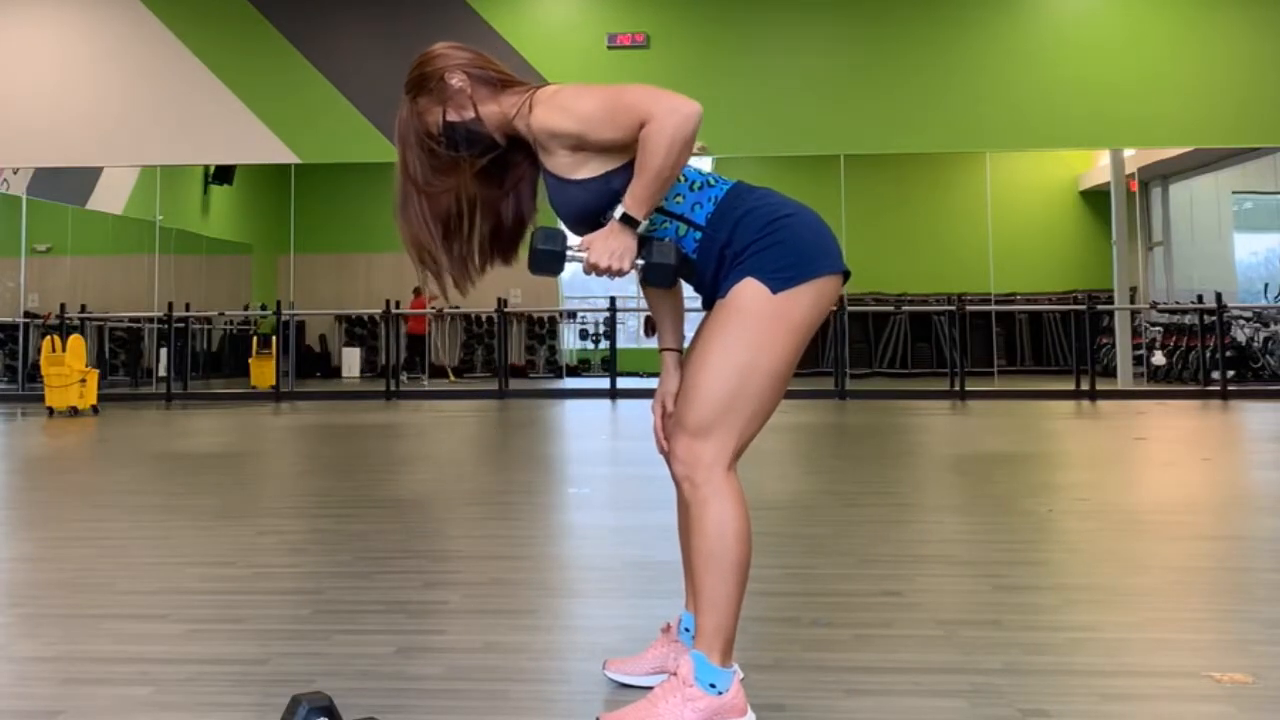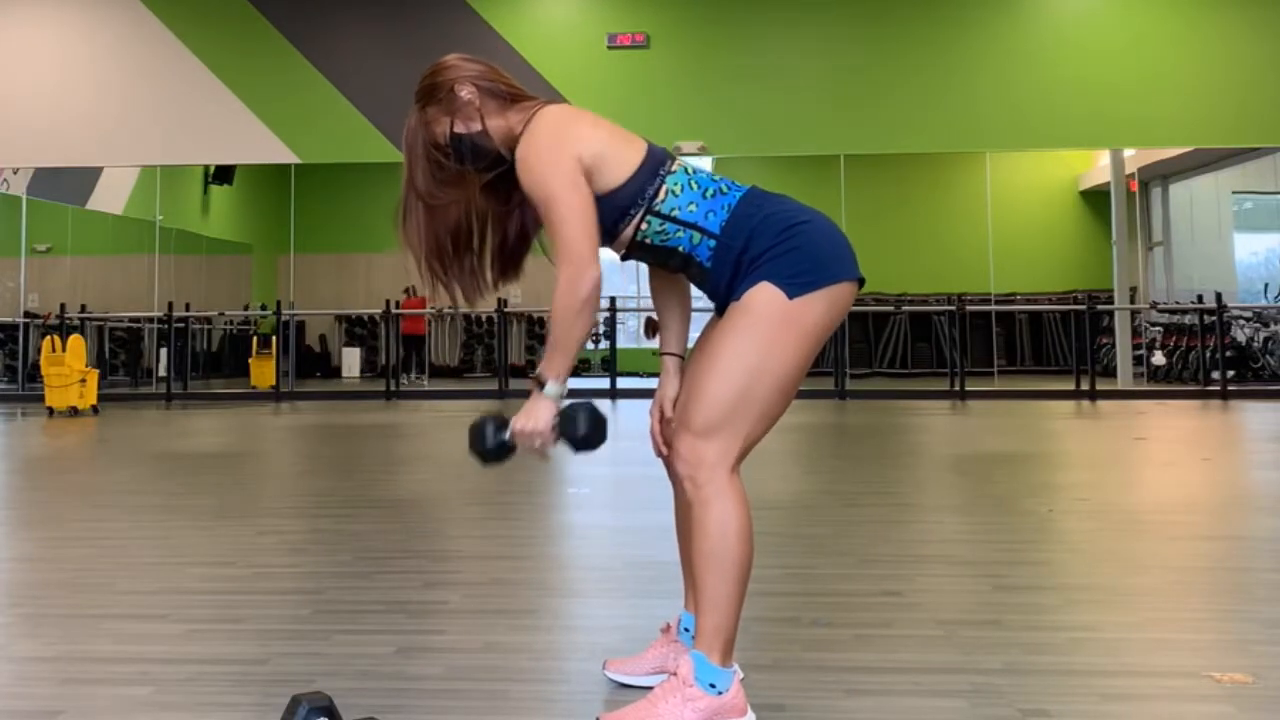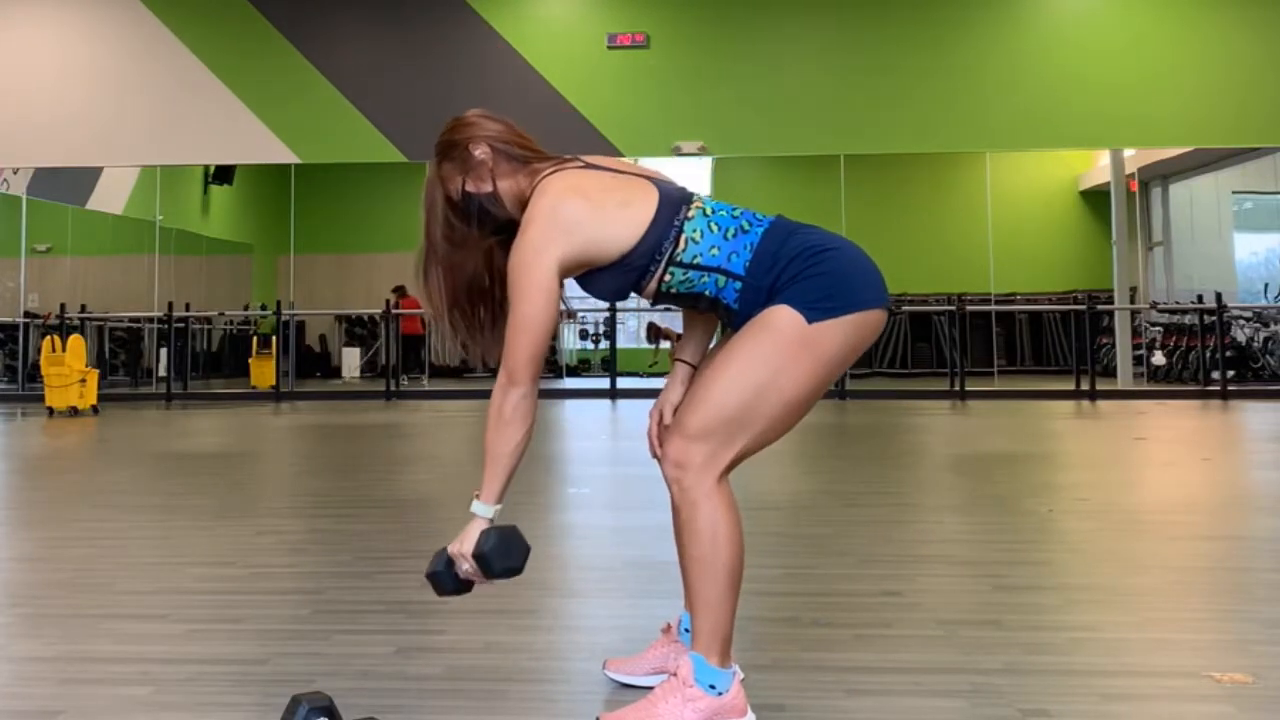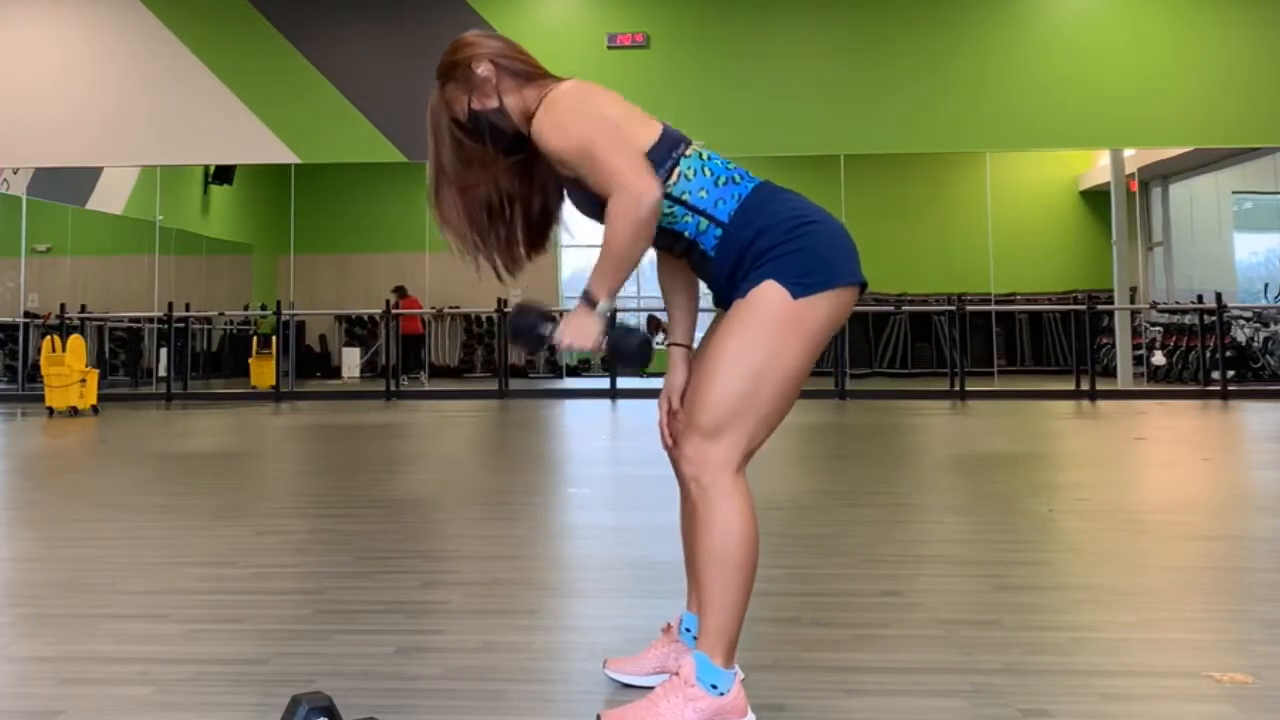
dt=0.4s
person 1, frame 1
left shoulder: (550, 112)
right shoulder: (538, 146)
left elbow: (679, 114)
left wrist: (622, 225)
right wrist: (672, 363)
left hip: (777, 252)
right hip: (768, 257)
left knee: (700, 454)
right knee: (687, 450)
right ankle: (694, 638)
person 1, frame 2
left shoulder: (540, 144)
right shoulder: (560, 135)
left elbow: (580, 280)
right elbow: (667, 241)
left wrist: (545, 393)
right wrist: (672, 365)
left hip: (793, 260)
right hip: (785, 261)
left knee: (703, 454)
right knee: (683, 447)
right ankle: (692, 637)
person 1, frame 3
left shoulder: (544, 225)
right shoulder: (586, 182)
left elbow: (517, 386)
left wrist: (482, 512)
right wrist: (684, 372)
left hip: (823, 288)
right hip: (818, 283)
left knee: (692, 459)
right knee: (687, 452)
right ankle: (694, 642)
person 1, frame 4
left shoulder: (556, 111)
right shoulder: (568, 121)
left elbow: (639, 198)
right elbow: (672, 231)
left wrist: (590, 309)
right wrist: (678, 358)
left hip: (794, 256)
right hip: (786, 257)
left knee: (711, 457)
right knee: (690, 449)
right ankle: (694, 639)
